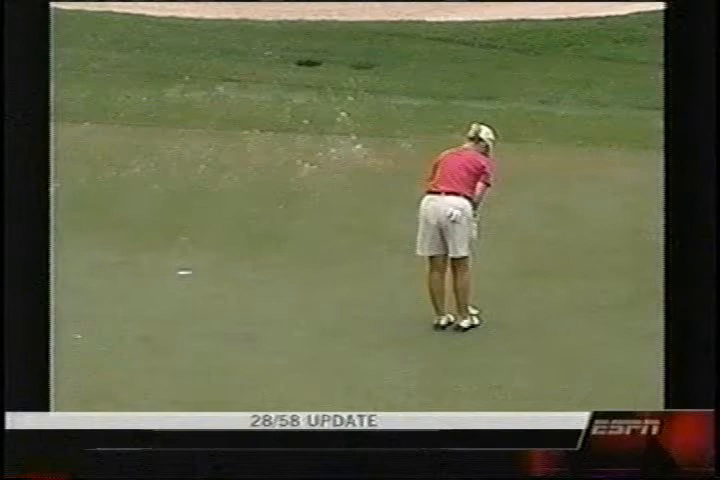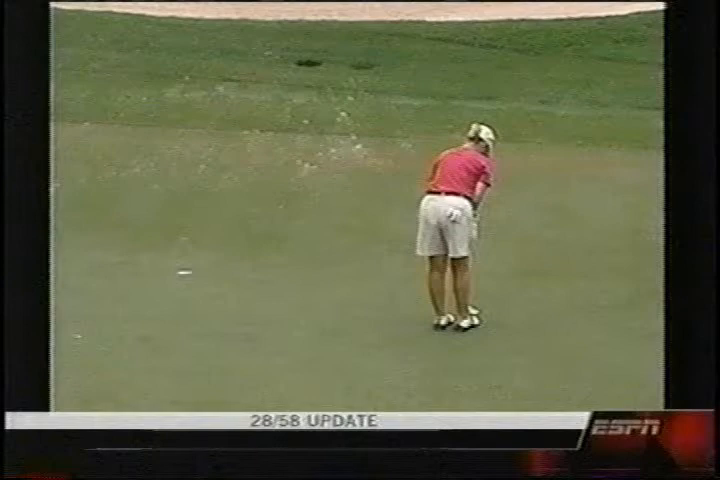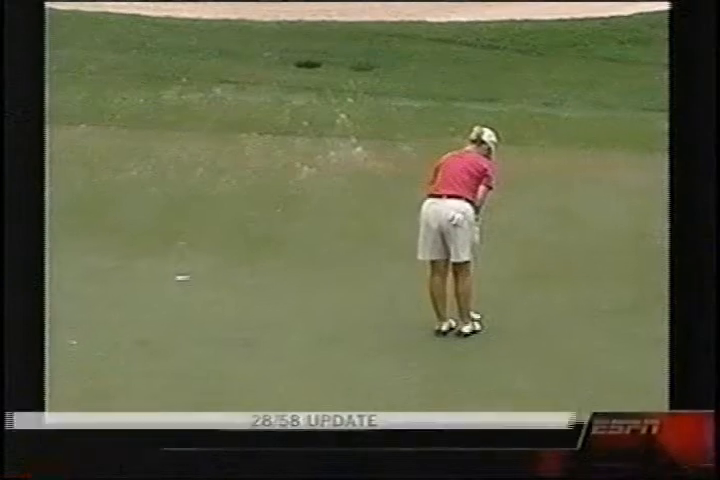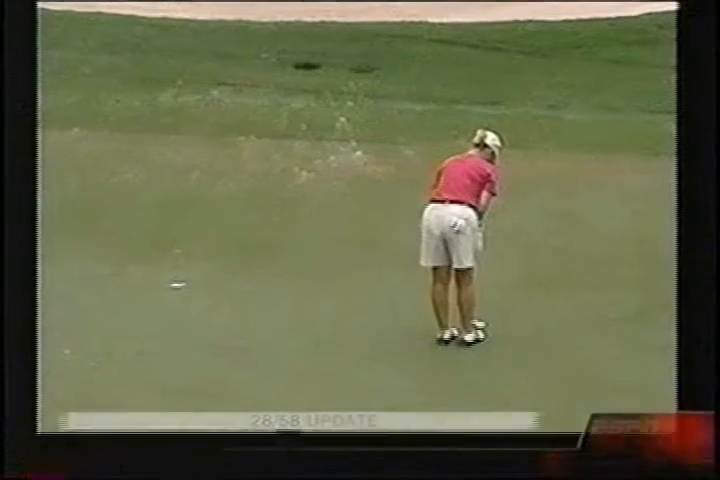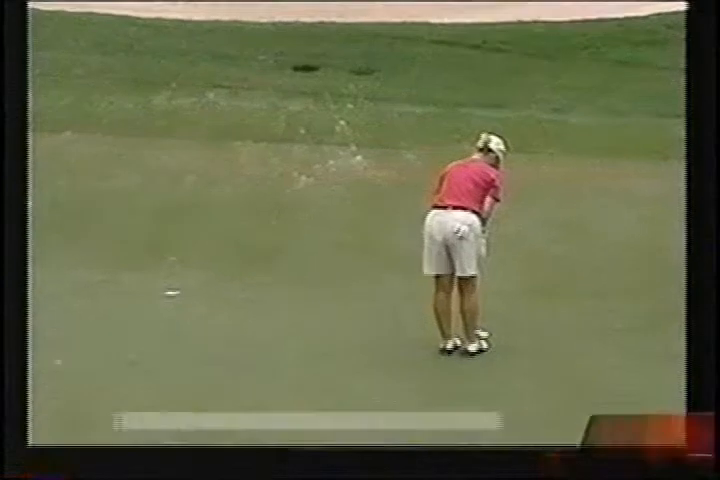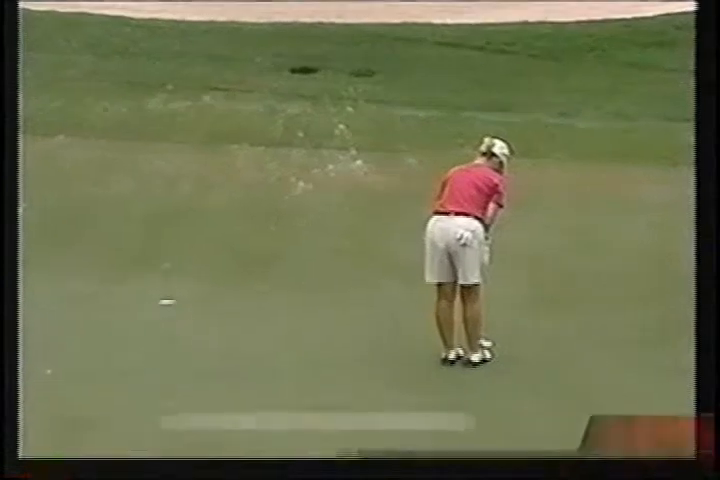
dt=0.1s
person 1, frame 1
left shoulder: (444, 155)
right shoulder: (484, 162)
right elbow: (477, 196)
right wrist: (471, 215)
left hip: (430, 204)
right hip: (457, 207)
left knee: (436, 267)
right knee: (461, 267)
left ankle: (440, 316)
right ankle: (464, 318)
person 1, frame 2
left shoulder: (444, 155)
right shoulder: (484, 162)
right elbow: (477, 196)
right wrist: (471, 214)
left hip: (430, 204)
right hip: (456, 207)
left knee: (436, 266)
right knee: (461, 267)
left ankle: (441, 316)
right ankle: (463, 318)
person 1, frame 3
left shoulder: (446, 158)
right shoulder: (486, 165)
right elbow: (479, 199)
right wrist: (474, 218)
left hip: (431, 208)
right hip: (458, 211)
left knee: (437, 271)
right knee: (462, 272)
left ankle: (442, 322)
right ankle: (465, 323)
person 1, frame 4
left shoulder: (448, 162)
right shoulder: (489, 169)
right elbow: (482, 205)
right wrist: (477, 224)
left hip: (433, 213)
right hip: (461, 216)
left knee: (439, 278)
right knee: (465, 279)
left ankle: (444, 330)
right ankle: (468, 331)
person 1, frame 5
left shoulder: (451, 167)
right shoulder: (493, 175)
right elbow: (486, 211)
right wrist: (480, 231)
left hip: (436, 219)
right hip: (464, 223)
left knee: (442, 287)
right knee: (468, 287)
left ankle: (447, 340)
right ankle: (472, 341)
person 1, frame 6
left shoulder: (453, 172)
right shoulder: (496, 180)
right elbow: (489, 217)
right wrist: (483, 237)
left hip: (437, 226)
right hip: (466, 229)
left knee: (444, 295)
right knee: (471, 296)
left ankle: (449, 350)
right ankle: (474, 352)
